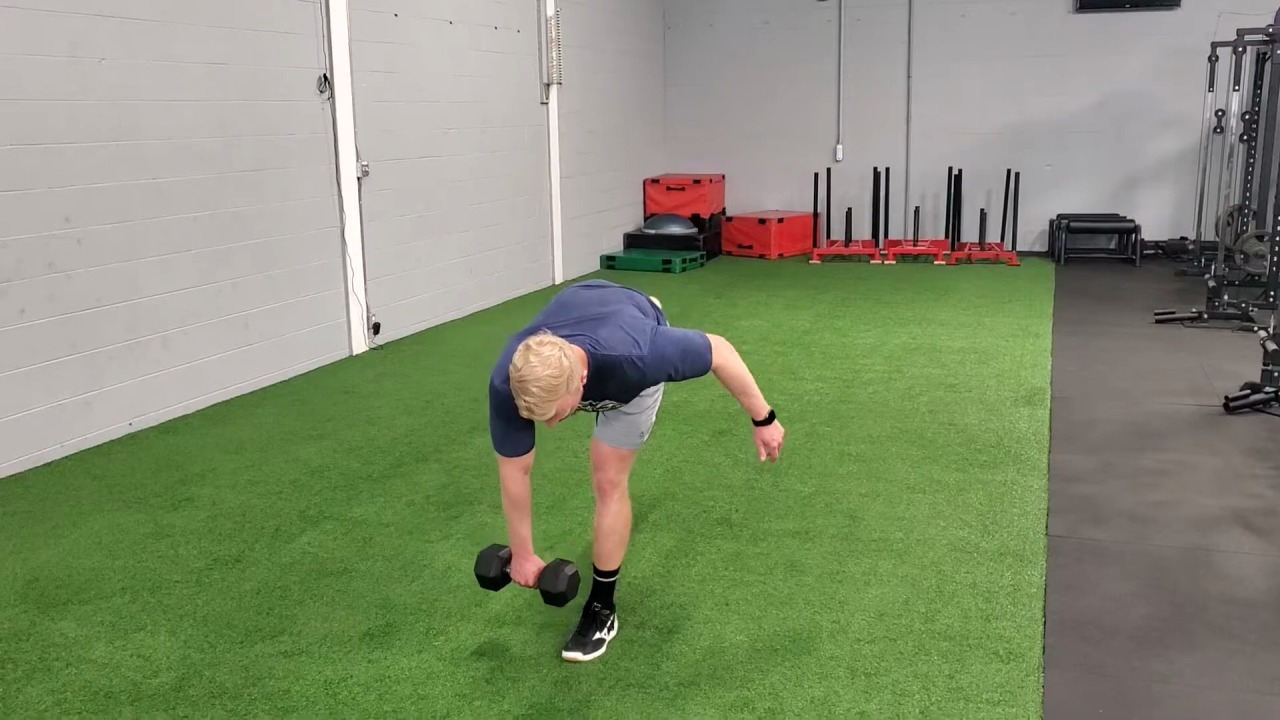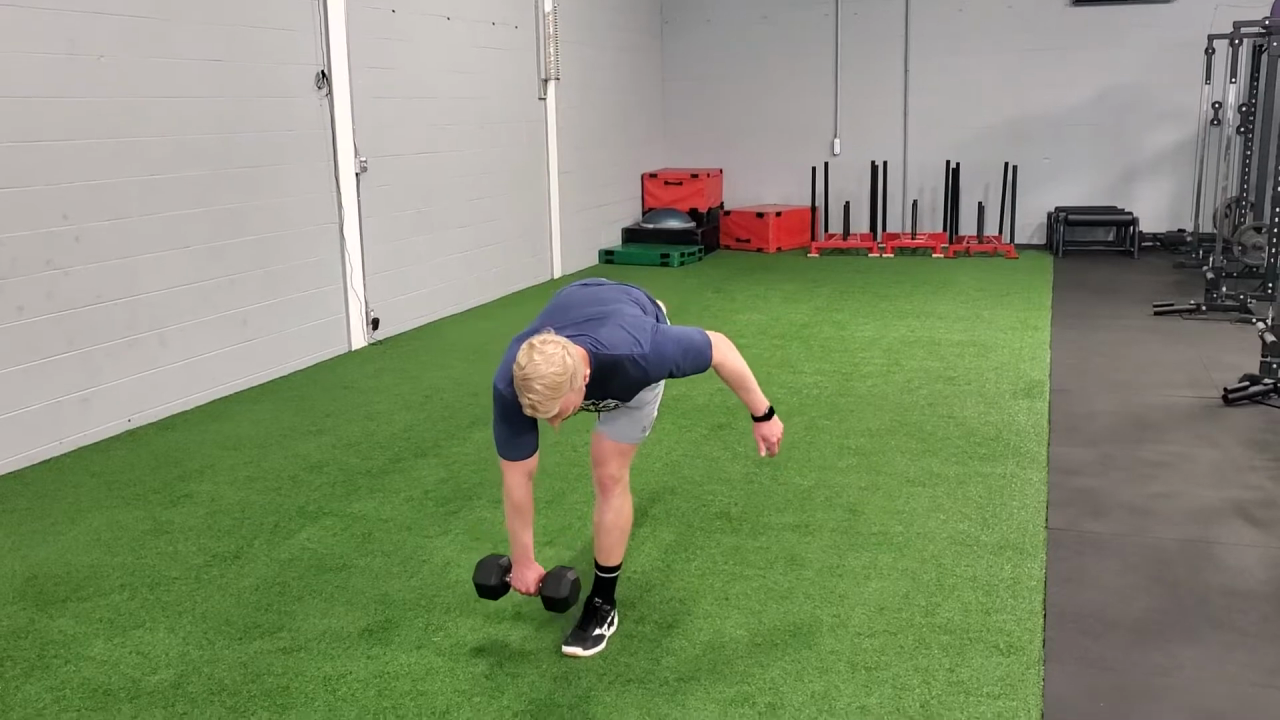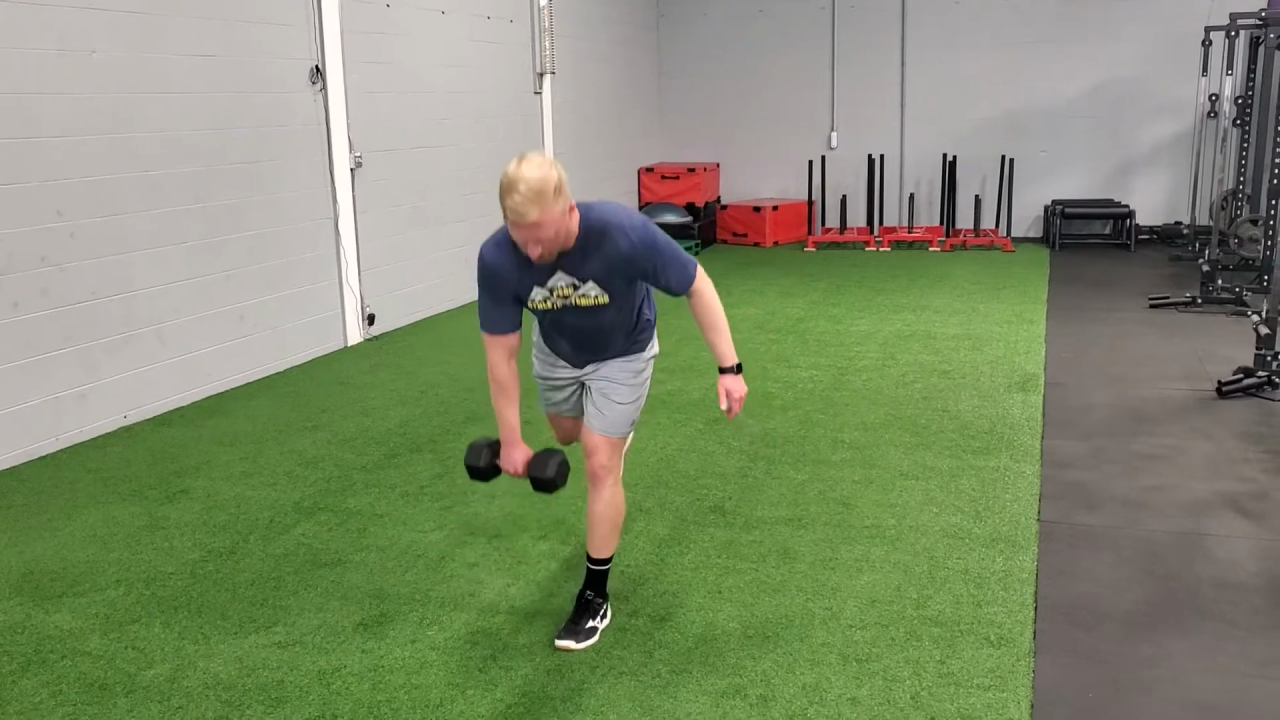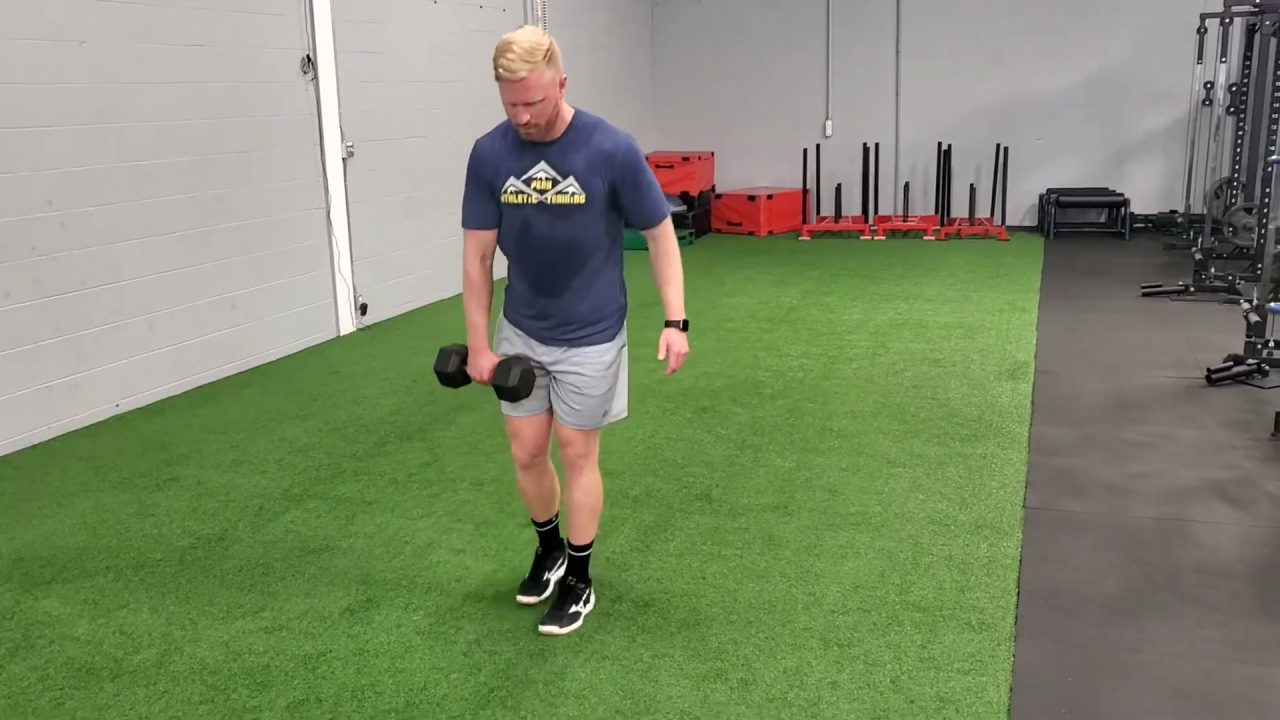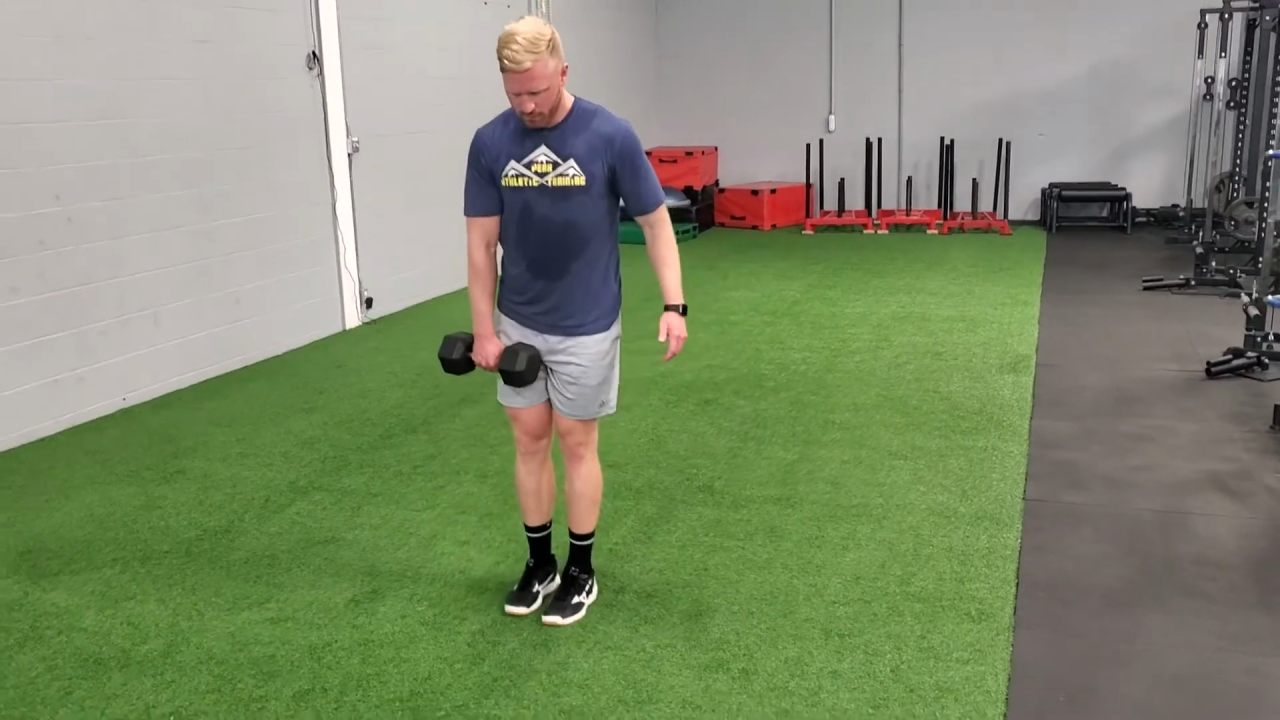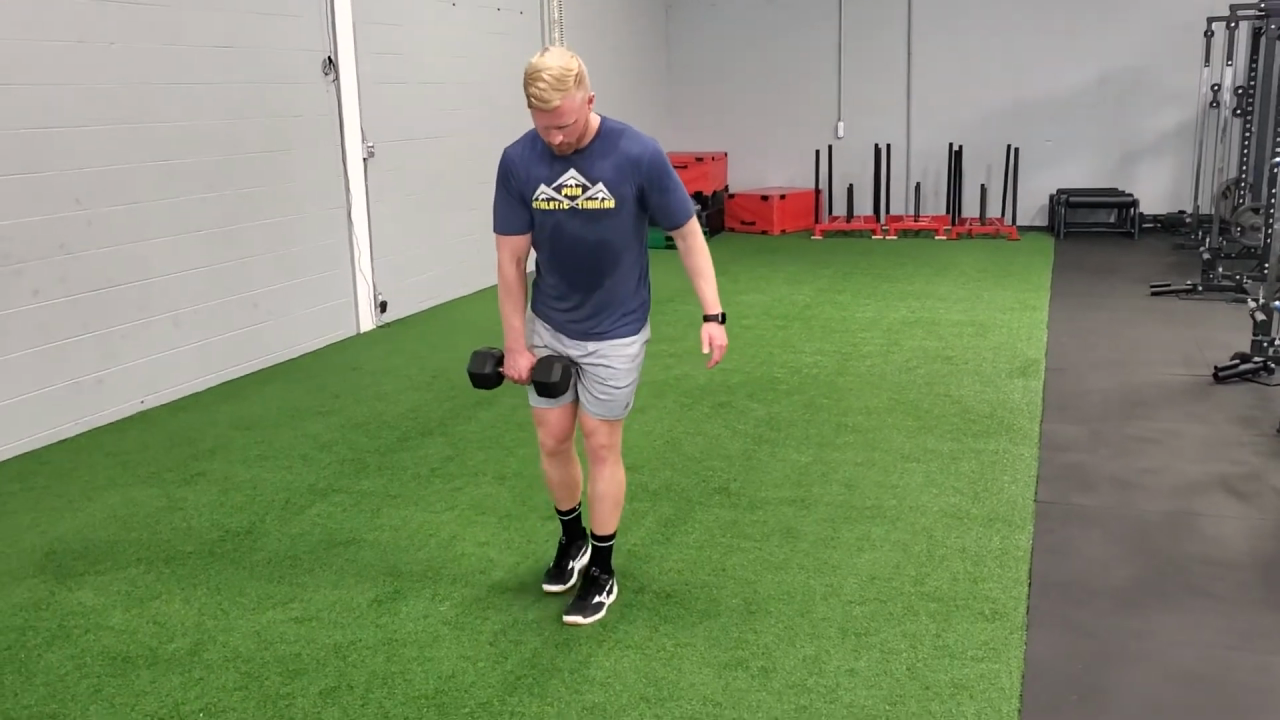
dt=0.5s
person 1, frame 1
left shoulder: (636, 356)
right shoulder: (508, 382)
left elbow: (718, 350)
right elbow: (515, 471)
left wrist: (763, 418)
right wrist: (522, 553)
left knee: (607, 478)
left ankle: (602, 606)
person 1, frame 2
left shoulder: (636, 355)
right shoulder: (513, 384)
left elbow: (718, 347)
right elbow: (517, 477)
left wrist: (762, 414)
right wrist: (522, 561)
left knee: (608, 473)
left ankle: (603, 601)
person 1, frame 3
left shoulder: (626, 235)
right shoulder: (497, 257)
left elbow: (697, 286)
right elbow: (501, 354)
left wrist: (729, 367)
right wrist: (511, 441)
left hip: (621, 354)
right hip: (558, 352)
left knee: (600, 465)
right knee: (567, 433)
left ankle: (595, 596)
right ankle: (610, 434)
person 1, frame 4
left shoulder: (611, 150)
right shoulder: (488, 154)
left elbow: (660, 234)
right elbow: (477, 256)
left wrist: (675, 322)
right wrist: (478, 345)
left hip: (590, 335)
right hip: (520, 332)
left knee: (576, 454)
right knee: (525, 453)
left ankle: (577, 582)
right ankle: (550, 548)
person 1, frame 5
left shoulder: (610, 136)
right shoulder: (490, 143)
left elbow: (655, 222)
right elbow: (481, 244)
left wrist: (673, 305)
right wrist: (484, 330)
left hip: (585, 326)
right hip: (517, 323)
left knee: (575, 442)
right knee: (528, 439)
left ankle: (580, 572)
right ankle: (539, 563)
person 1, frame 6
left shoulder: (638, 155)
right shoulder: (517, 161)
left elbow: (687, 233)
right elbow: (511, 259)
left wrist: (712, 314)
right wrist: (515, 345)
left hip: (615, 330)
right hip: (549, 326)
left knee: (601, 446)
right knee: (552, 441)
left ankle: (601, 571)
right ankle: (571, 539)
